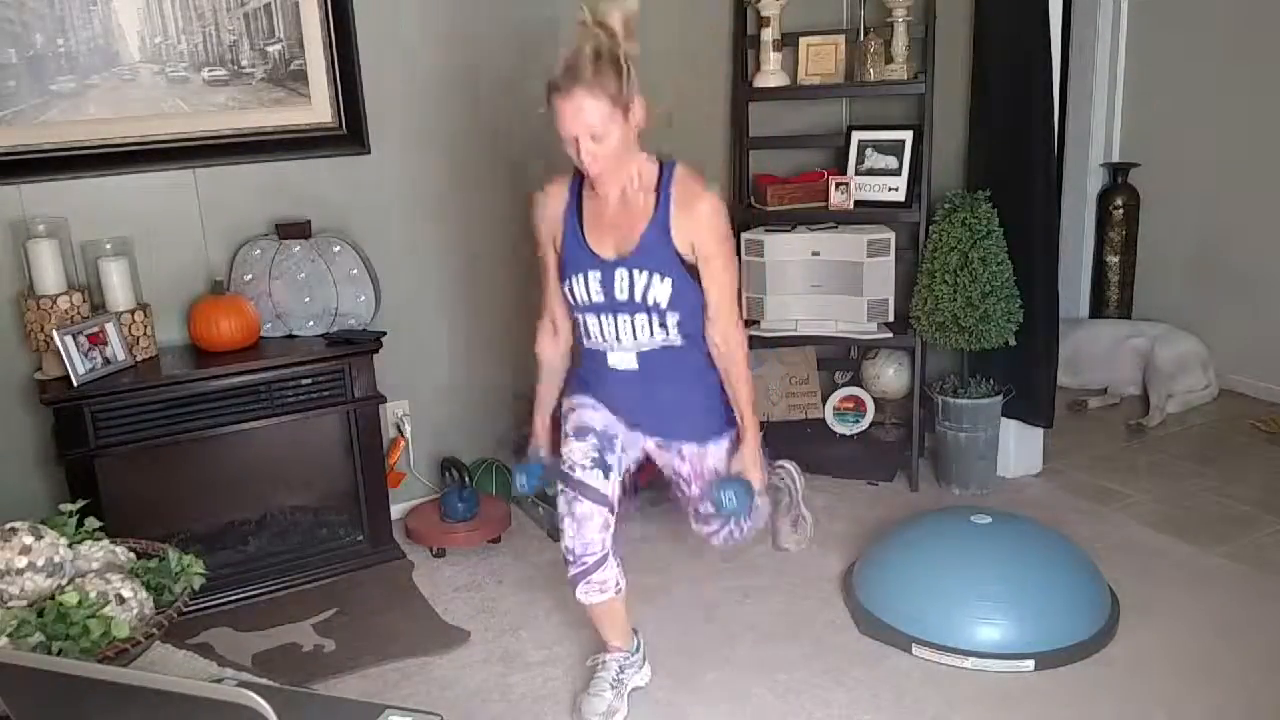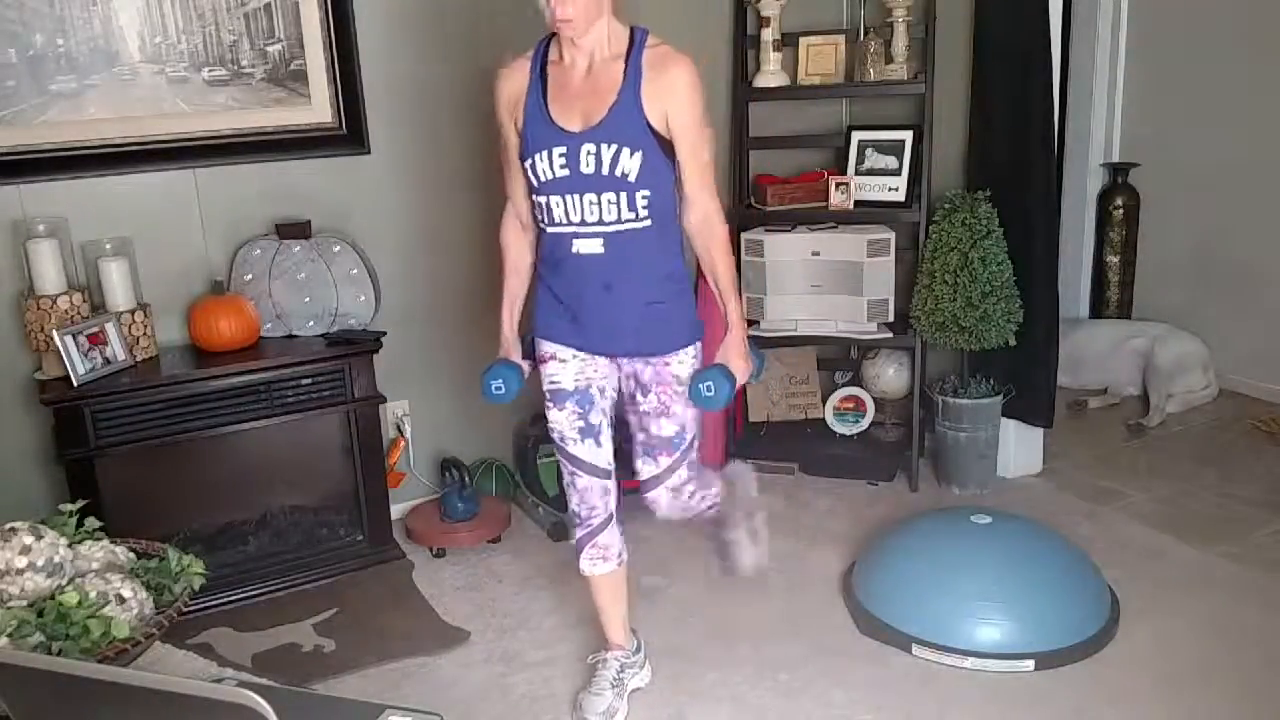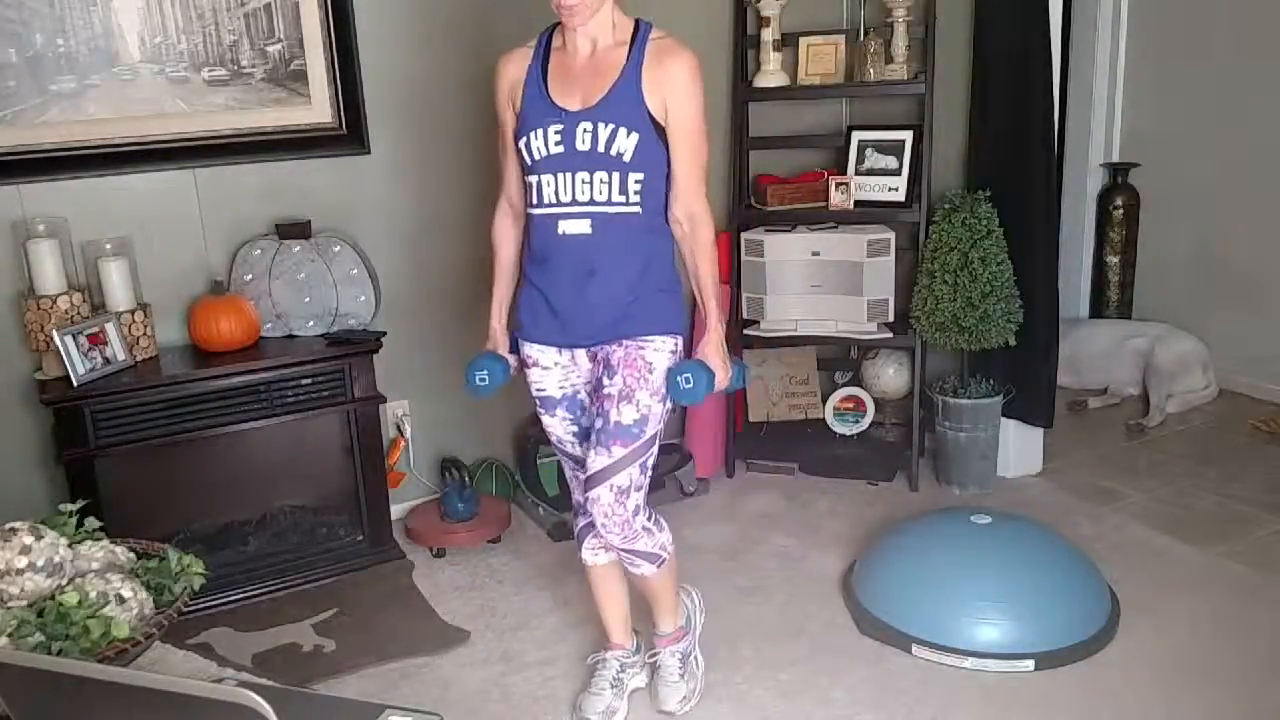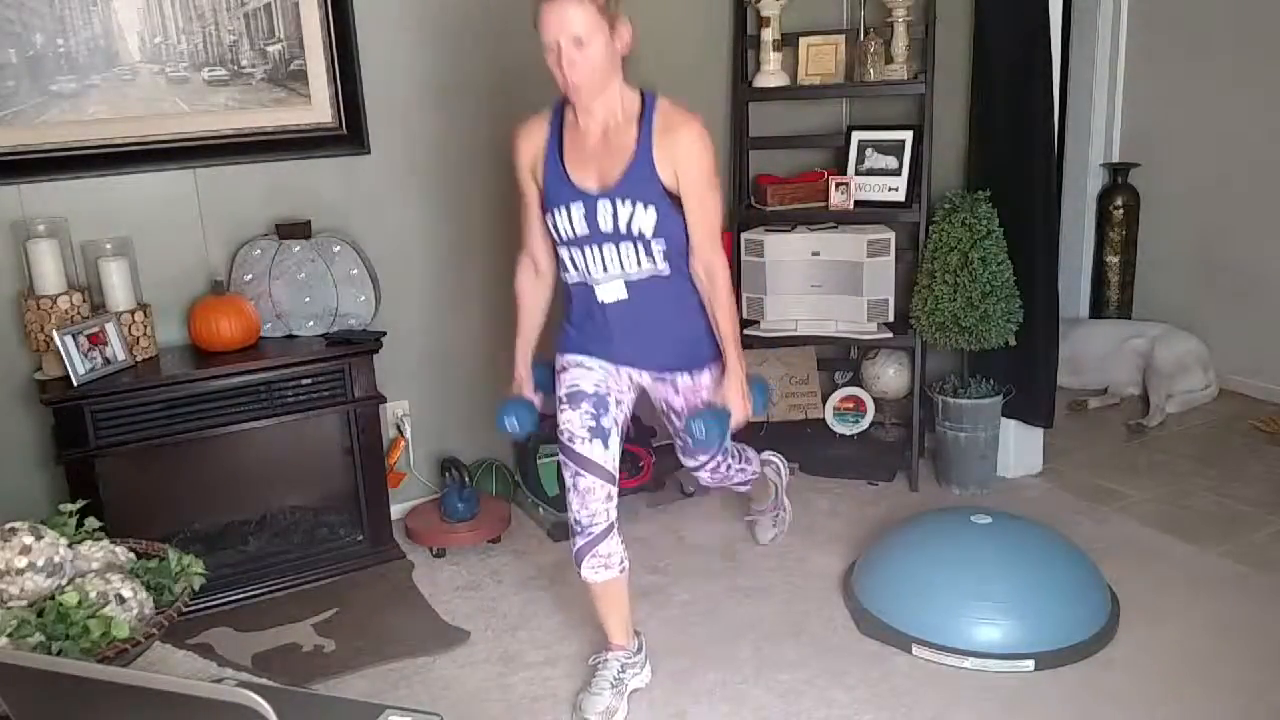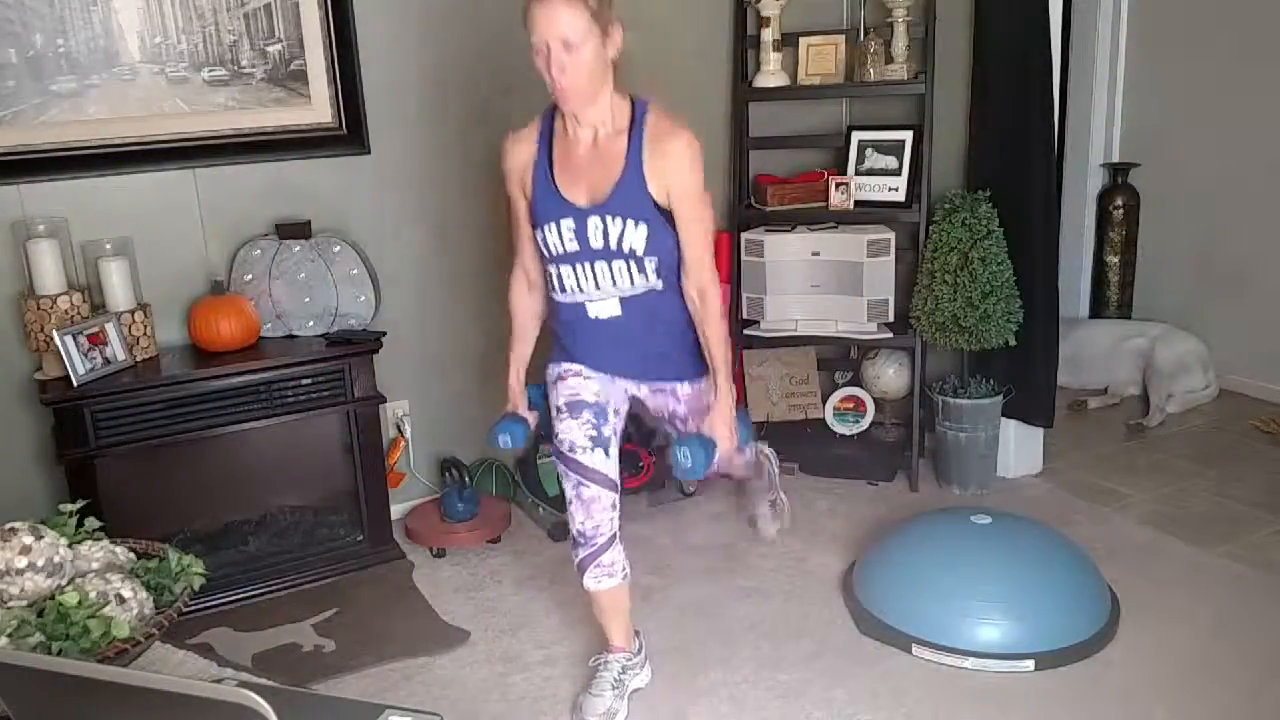
dt=0.5s
person 1, frame 1
left shoulder: (693, 205)
right shoulder: (554, 204)
left elbow: (724, 327)
right elbow: (555, 321)
left wrist: (746, 437)
right wrist: (541, 422)
left hip: (686, 409)
right hip: (600, 404)
left knee: (720, 521)
right knee: (581, 521)
left ankle: (780, 489)
right ankle: (621, 657)
person 1, frame 2
left shoulder: (665, 73)
right shoulder: (517, 83)
left elbow: (702, 211)
right elbow: (520, 218)
left wrist: (734, 326)
right wrist: (508, 330)
left hip: (658, 329)
right hip: (567, 332)
left knee: (667, 492)
right knee: (588, 498)
left ankle: (731, 496)
right ankle: (621, 653)
person 1, frame 3
left shoulder: (665, 64)
right shoulder: (519, 70)
left elbow: (689, 209)
right elbow: (513, 206)
left wrist: (715, 329)
right wrist: (497, 316)
left hip: (639, 324)
right hip: (548, 326)
left knee: (613, 504)
right knee: (589, 497)
left ankle: (676, 623)
right ankle: (619, 652)
person 1, frame 4
left shoulder: (676, 132)
right shoulder: (534, 141)
left elbow: (708, 259)
right elbow: (537, 262)
left wrist: (734, 371)
right wrist: (521, 361)
left hip: (677, 350)
right hip: (587, 354)
left knee: (709, 468)
right knee: (586, 506)
left ankle: (762, 476)
right ankle: (621, 654)
person 1, frame 5
left shoulder: (667, 146)
right shoulder: (523, 151)
left elbow: (702, 279)
right elbow: (529, 275)
left wrist: (723, 392)
right wrist: (514, 376)
left hip: (667, 362)
right hip: (582, 368)
left knee: (706, 468)
right knee: (587, 513)
left ankle: (752, 467)
right ankle: (622, 657)
